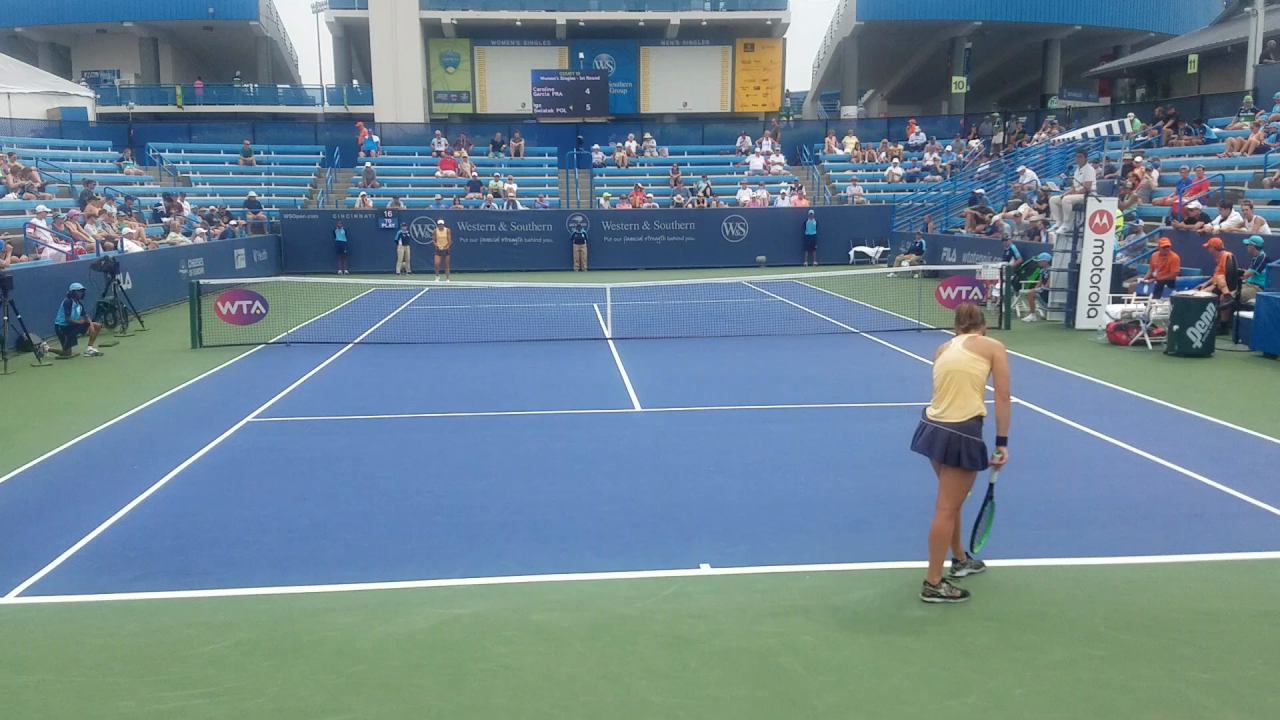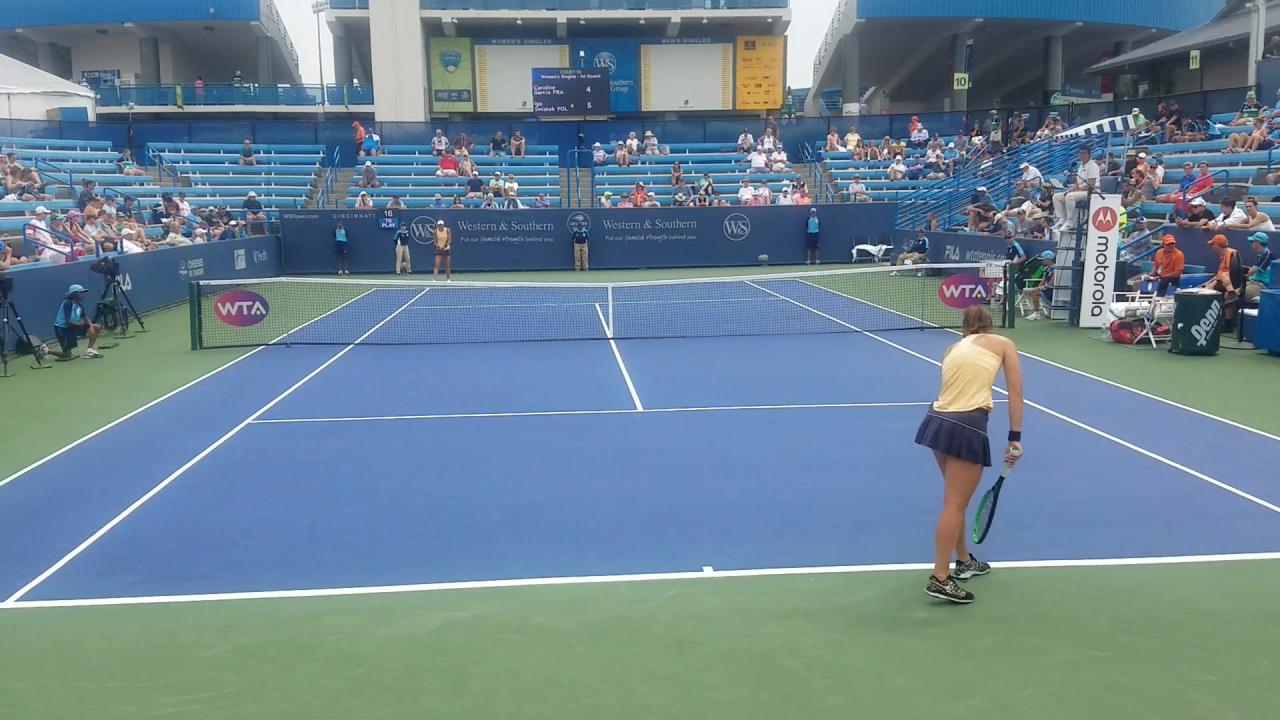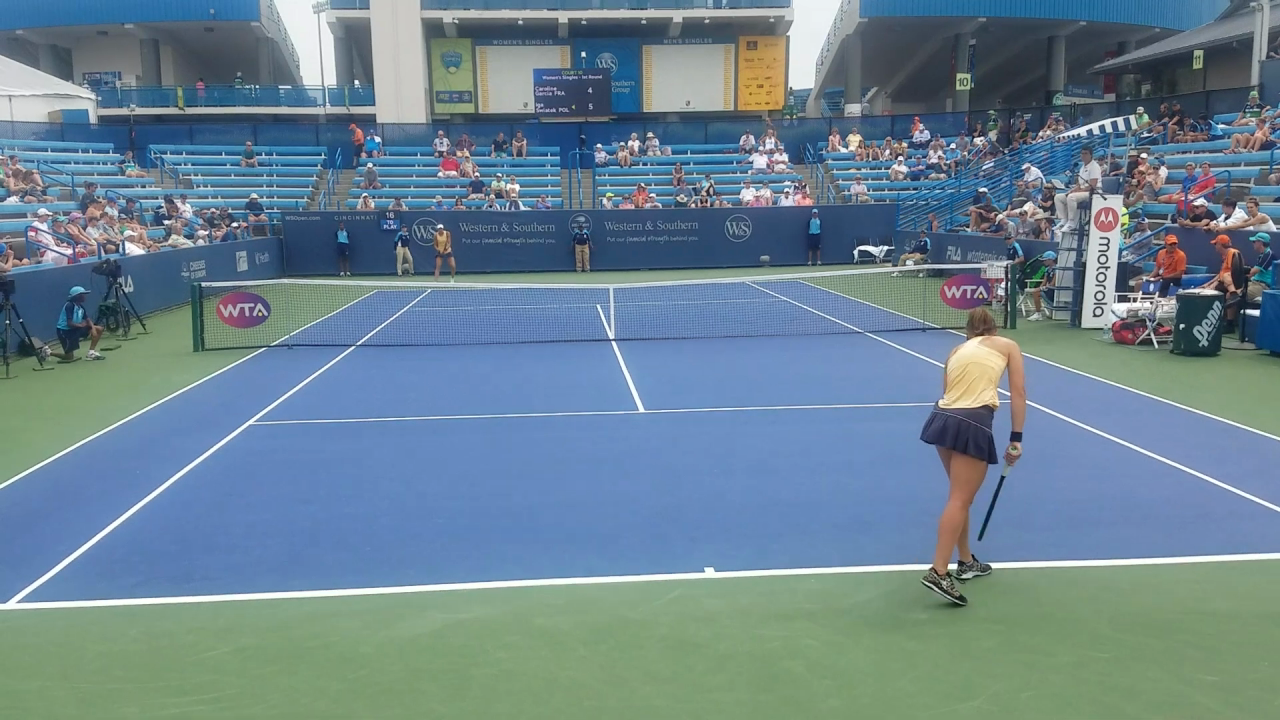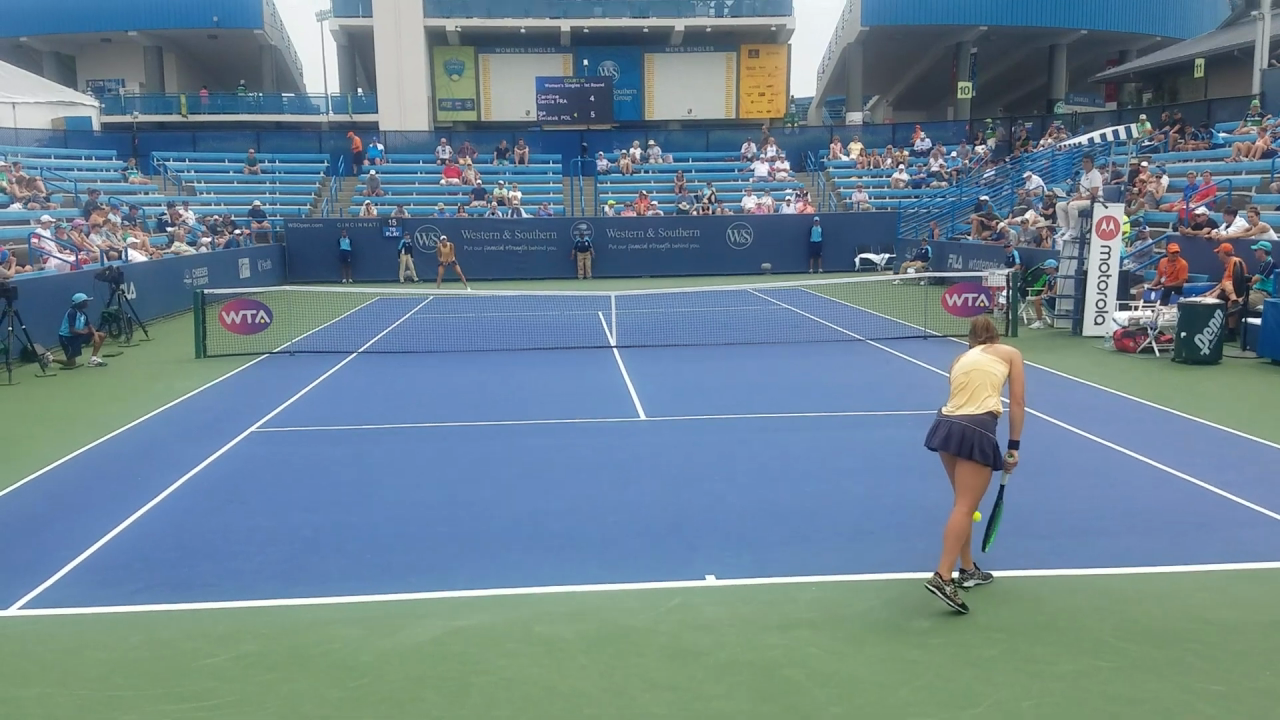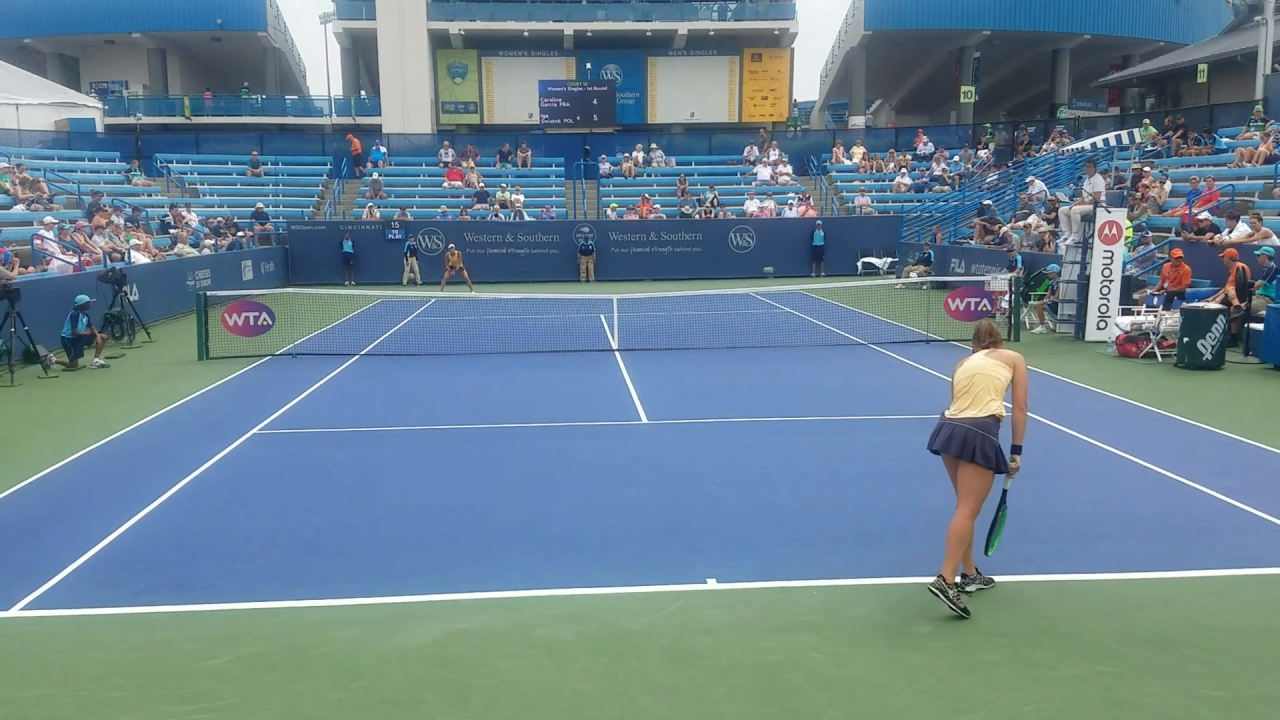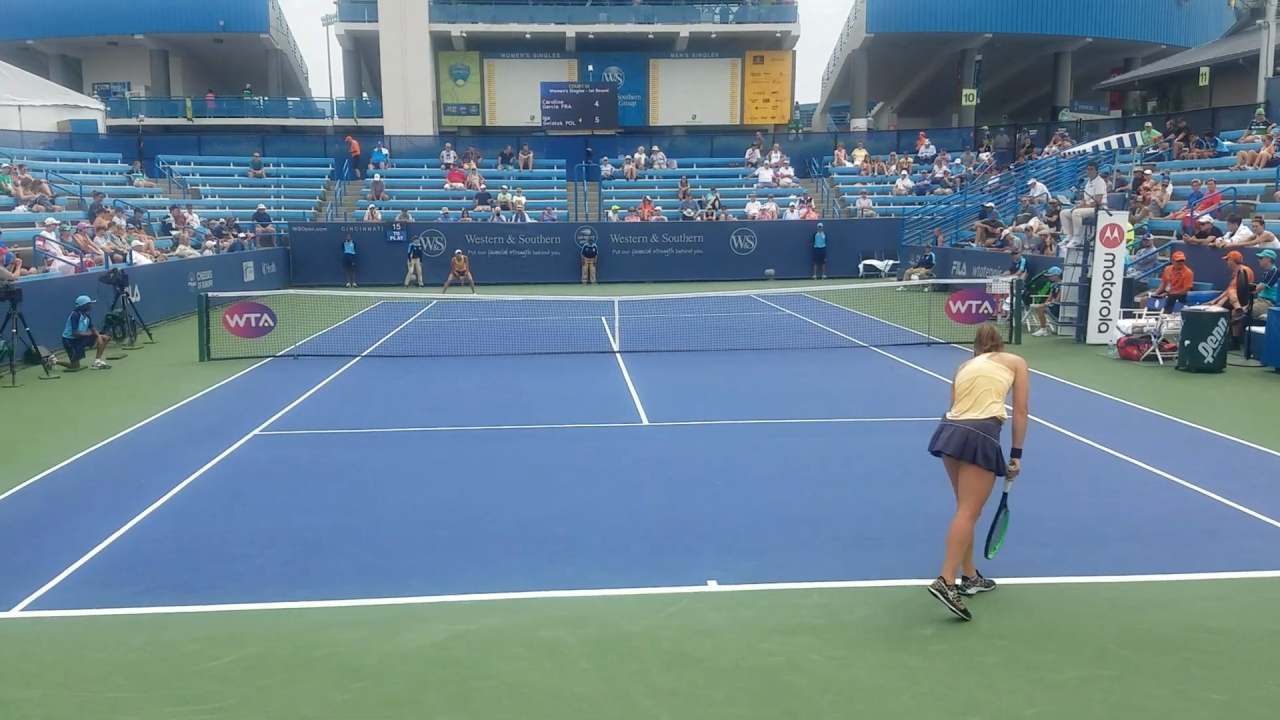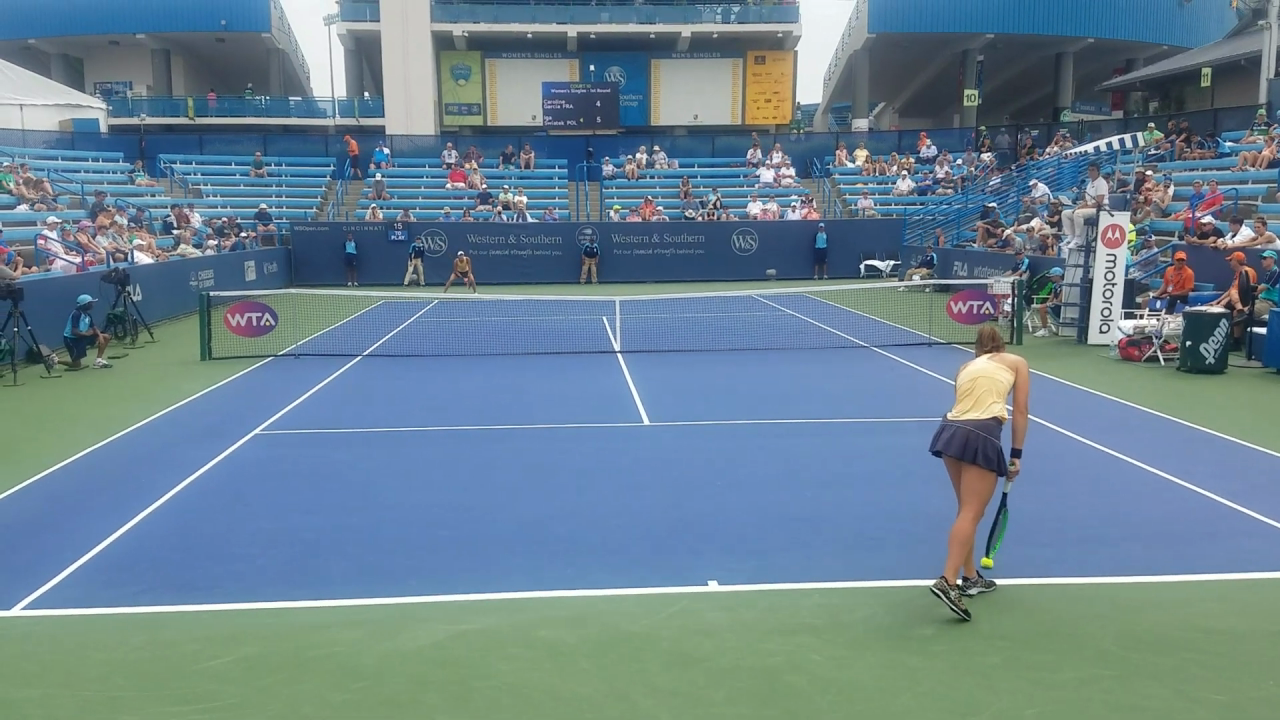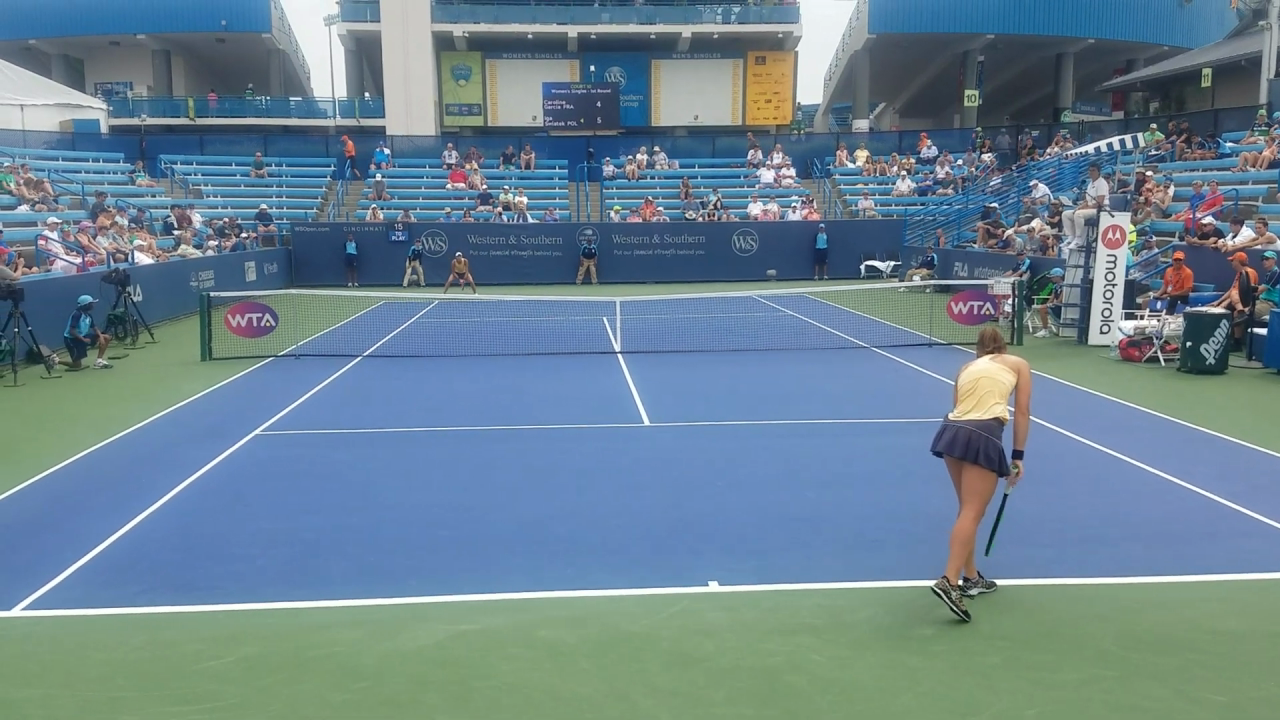
dt=0.2s
person 1, frame 1
left shoulder: (943, 349)
right shoulder: (992, 346)
right elbow: (1002, 398)
right wrist: (1002, 443)
left hip: (932, 428)
right hip: (960, 433)
left knee: (952, 500)
right knee: (946, 509)
left ankle: (960, 560)
right ankle: (933, 583)
person 1, frame 2
left shoulder: (951, 349)
right shoulder: (1003, 343)
right elbow: (1015, 393)
right wrist: (1015, 438)
left hip: (937, 420)
right hip: (967, 425)
left knee: (957, 498)
right knee: (954, 504)
left ankle: (964, 561)
right ankle: (939, 578)
person 1, frame 3
left shoulder: (956, 351)
right shoulder: (1007, 345)
right elbow: (1018, 394)
right wrist: (1016, 438)
left hip: (941, 419)
right hip: (972, 423)
left knee: (961, 496)
right knee: (959, 500)
left ankle: (966, 562)
right ankle: (938, 572)
person 1, frame 4
left shoulder: (960, 359)
right shoulder: (1010, 353)
right elbow: (1017, 402)
right wrist: (1014, 446)
left hip: (945, 425)
right hip: (977, 429)
left knee: (964, 503)
right knee: (964, 507)
left ankle: (967, 570)
right ankle: (942, 577)
person 1, frame 5
left shoulder: (963, 363)
right shoulder: (1013, 358)
right elbow: (1019, 407)
right wrist: (1016, 451)
left hip: (948, 429)
right hip: (979, 433)
left knee: (966, 506)
right knee: (967, 510)
left ankle: (969, 575)
right ankle: (945, 580)
person 1, frame 6
left shoulder: (964, 366)
right shoulder: (1015, 361)
right elbow: (1020, 411)
right wrist: (1016, 454)
left hip: (949, 430)
right hip: (980, 434)
left knee: (966, 508)
right knee: (967, 512)
left ankle: (969, 577)
right ankle: (946, 581)
person 1, frame 7
left shoulder: (966, 367)
right shoulder: (1016, 362)
right elbow: (1020, 411)
right wrist: (1015, 455)
left hip: (950, 430)
right hip: (982, 434)
left knee: (967, 509)
right knee: (971, 513)
left ankle: (970, 578)
right ankle: (947, 581)
person 1, frame 8
left shoulder: (967, 367)
right shoulder: (1018, 363)
right elbow: (1021, 412)
right wrist: (1017, 456)
left hip: (951, 430)
right hip: (983, 435)
left knee: (968, 509)
right knee: (972, 513)
left ankle: (970, 578)
right ankle: (949, 581)
